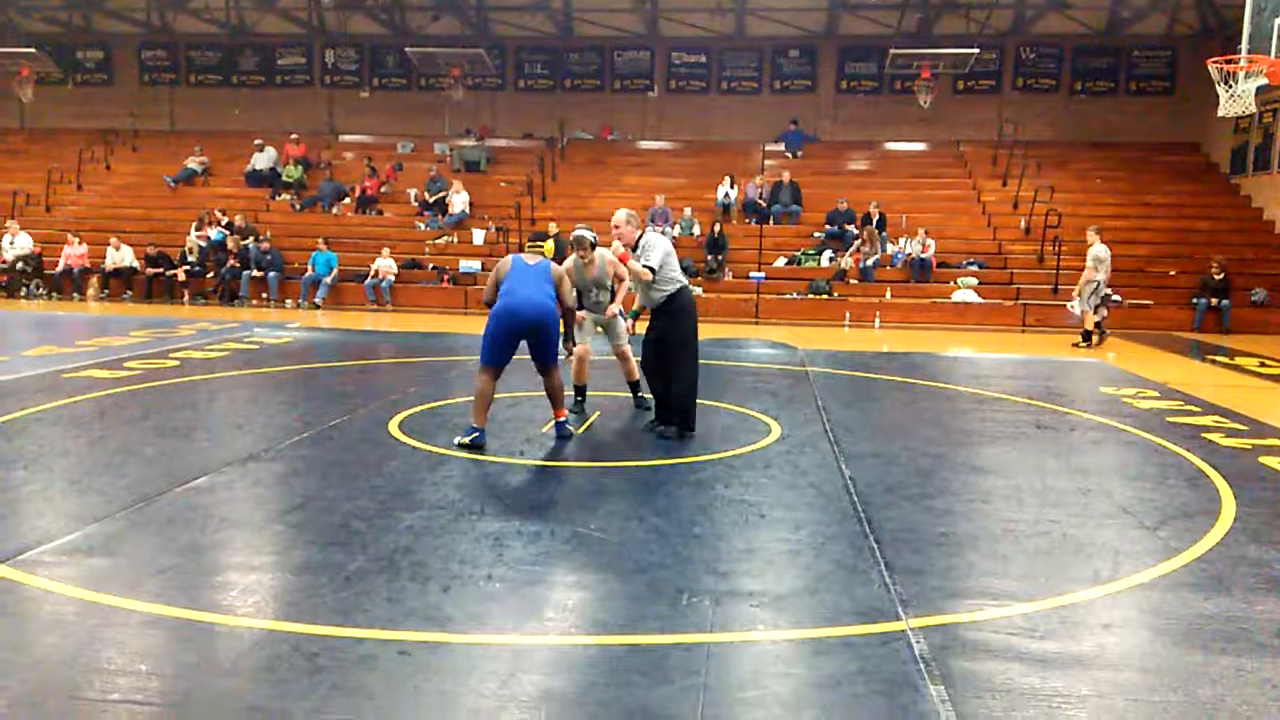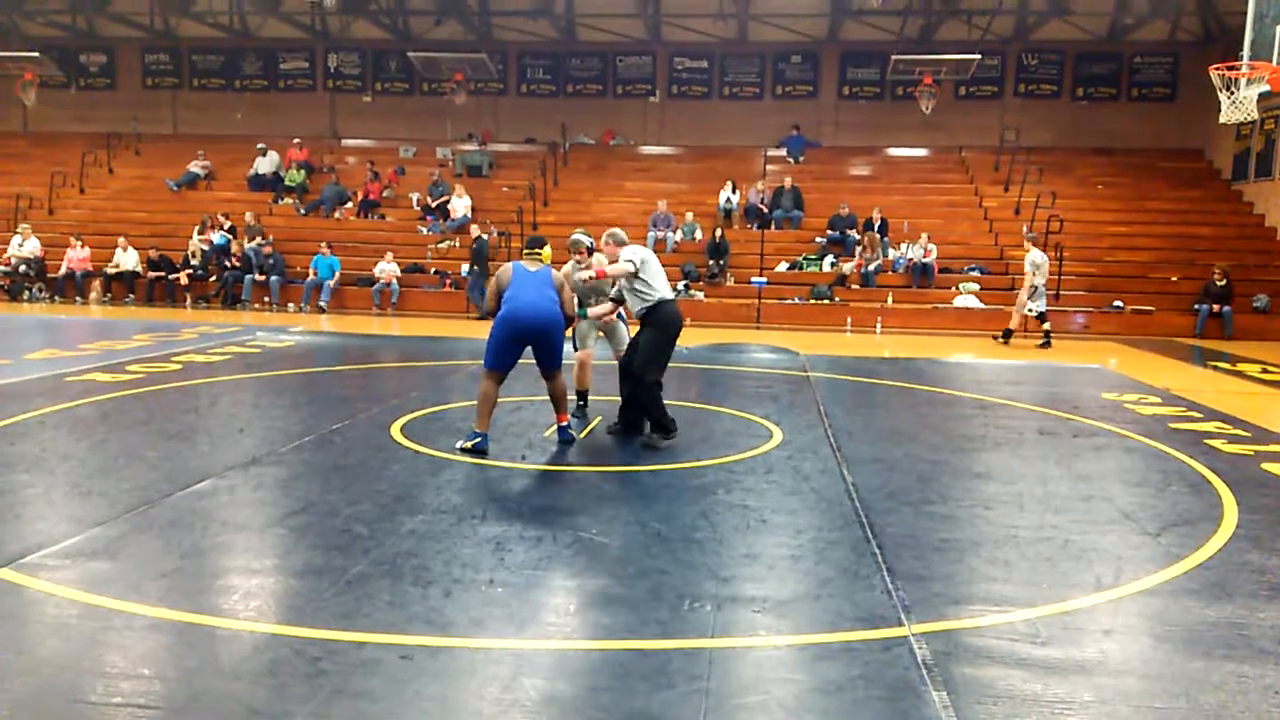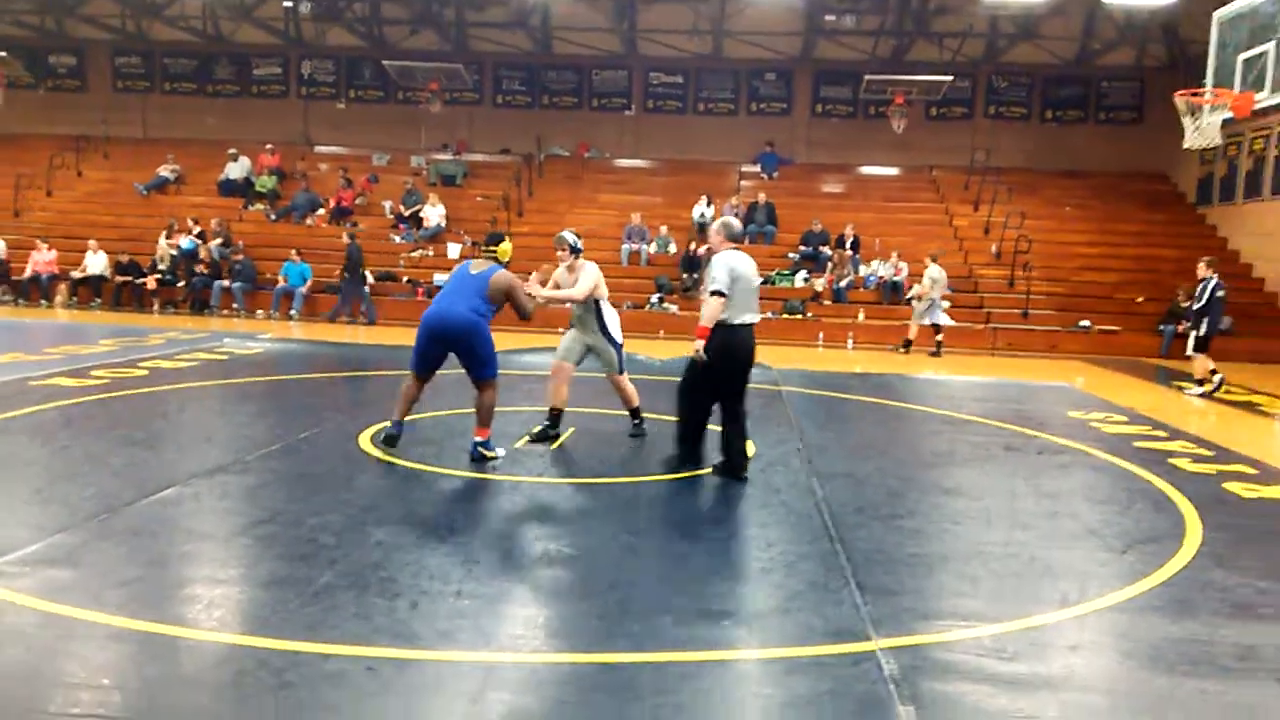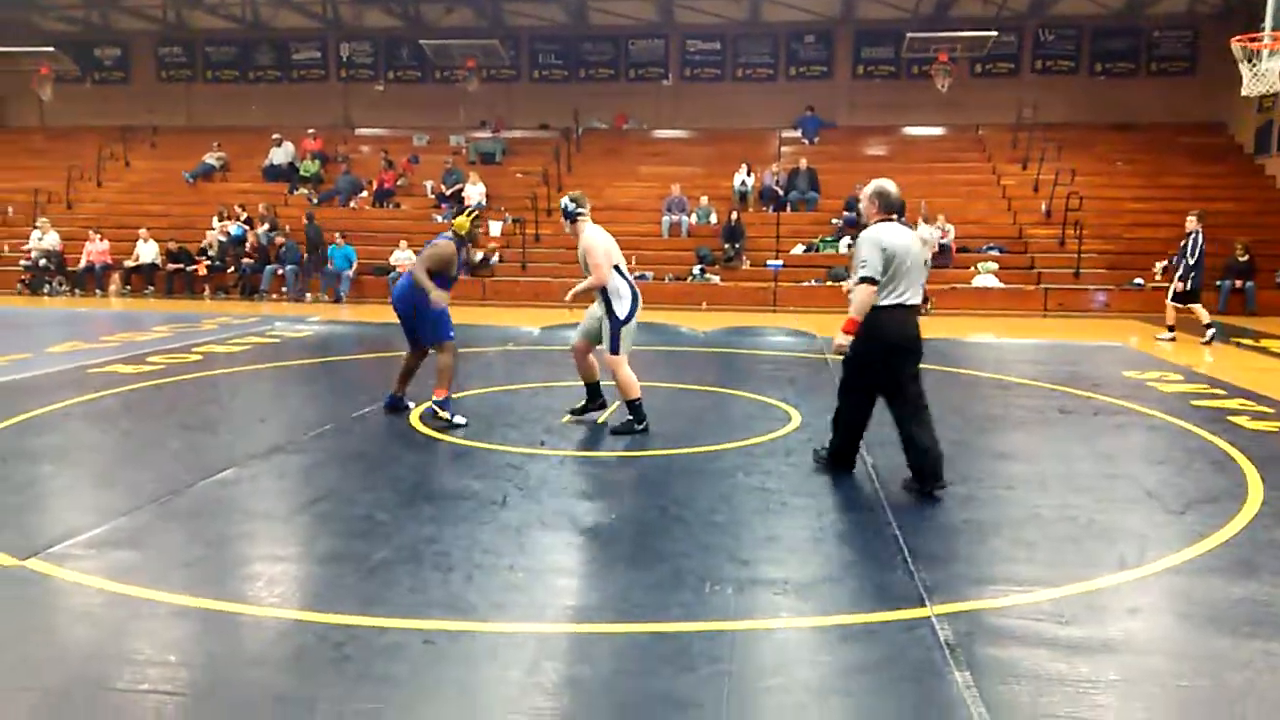
dt=1s
person 1, frame 1
left shoulder: (653, 241)
right shoulder: (634, 251)
left elbow: (647, 276)
left wrist: (622, 257)
right wrist: (633, 315)
left hip: (678, 307)
right hip: (660, 311)
left knee: (680, 367)
right knee: (651, 364)
left ankle: (683, 424)
right ankle: (665, 418)
person 1, frame 2
left shoulder: (634, 252)
right shoulder: (621, 268)
left elbow: (627, 269)
right elbow: (609, 307)
left wrist: (595, 274)
right wrist: (579, 314)
left hip: (663, 317)
right hip: (652, 319)
left knee: (643, 373)
right knee: (629, 367)
left ankle: (663, 426)
right ankle: (629, 422)
person 1, frame 3
left shoulder: (722, 260)
right shoulder: (748, 262)
left elbow: (717, 299)
left wrist: (701, 335)
left hip: (725, 338)
right hip: (746, 337)
left knee: (692, 394)
right knee: (733, 404)
left ankle: (687, 457)
right ankle: (735, 463)
person 1, frame 4
left shoulder: (871, 236)
right shoulder: (911, 237)
left elbow: (867, 286)
left wrist: (848, 329)
left hip: (878, 325)
right hip: (909, 324)
left knee: (854, 395)
right knee: (910, 400)
left ankle: (840, 457)
right ankle: (929, 474)
person 2, frame 1
left shoulder: (506, 262)
right shoulder: (556, 269)
left elbow: (488, 299)
right elbow: (569, 306)
left hip: (508, 314)
right hip: (544, 315)
left knee: (488, 372)
right knee: (550, 370)
left ankle: (476, 432)
right ankle: (562, 424)
person 2, frame 2
left shoulder: (506, 270)
right shoulder: (555, 276)
left elbow: (489, 308)
right elbow: (569, 314)
right wrist: (558, 332)
left hip: (512, 320)
right hip: (549, 321)
left knee: (491, 377)
right knee: (553, 376)
left ankle: (479, 436)
right ankle: (564, 428)
person 2, frame 3
left shoulder: (462, 266)
right shoulder: (507, 278)
right elbow: (527, 315)
right wrist: (523, 291)
left hip: (434, 320)
right hip: (469, 327)
left knee: (418, 377)
right knee: (487, 385)
left ankle: (394, 426)
right ankle: (481, 444)
person 2, frame 4
left shoulder: (462, 246)
right shoulder: (446, 248)
left elbow: (469, 269)
right elbow: (415, 269)
right wrist: (433, 291)
left hip: (406, 296)
right hip: (418, 298)
left knee: (419, 350)
right knee: (447, 348)
left ankle: (395, 398)
right ankle: (441, 403)
person 3, frame 1
left shoulder: (609, 258)
right shoulder: (568, 266)
left elbow: (624, 280)
left wrist: (616, 304)
left hip: (610, 310)
right hip: (585, 313)
left knee: (624, 352)
right knee: (581, 353)
left ankle: (638, 394)
right ankle: (579, 398)
person 3, frame 2
left shoulder: (608, 265)
right shoulder: (567, 272)
left hip: (611, 315)
right hip: (585, 318)
left knee: (625, 357)
right knee: (582, 359)
right ankle: (581, 403)
person 3, frame 3
left shoulder: (590, 270)
right shoulder: (560, 273)
left elbow: (577, 295)
right elbow: (545, 299)
left wrist: (542, 293)
right wrist: (534, 291)
left hip: (604, 331)
right hip: (578, 330)
left knee: (618, 379)
right knee: (558, 371)
left ankle: (637, 420)
right ankle: (552, 426)
person 3, frame 4
left shoulder: (589, 238)
right shoulder: (592, 234)
left elbow: (599, 279)
left wrist: (575, 291)
right wrist: (581, 287)
left hip: (621, 303)
right hip: (606, 303)
left knee: (615, 362)
right knee: (579, 347)
left ankle: (639, 419)
right ankle: (595, 398)
